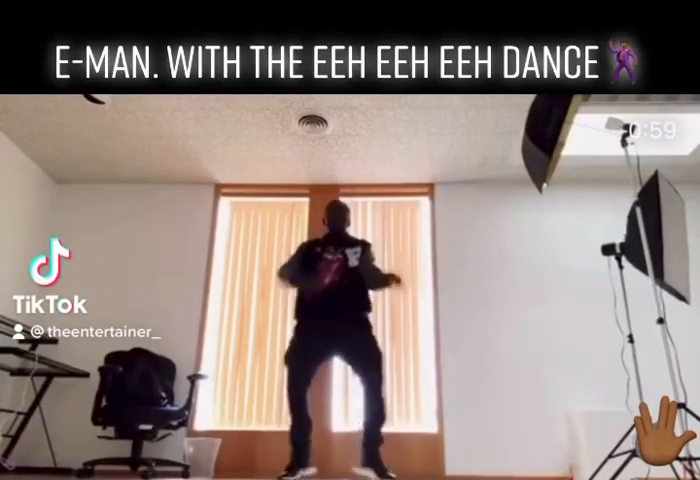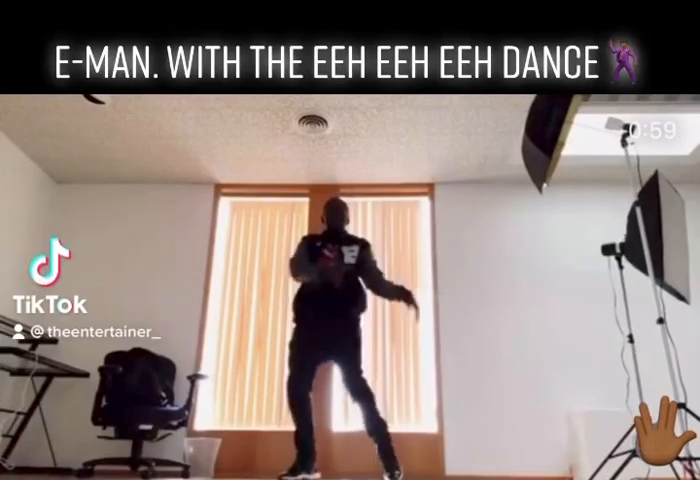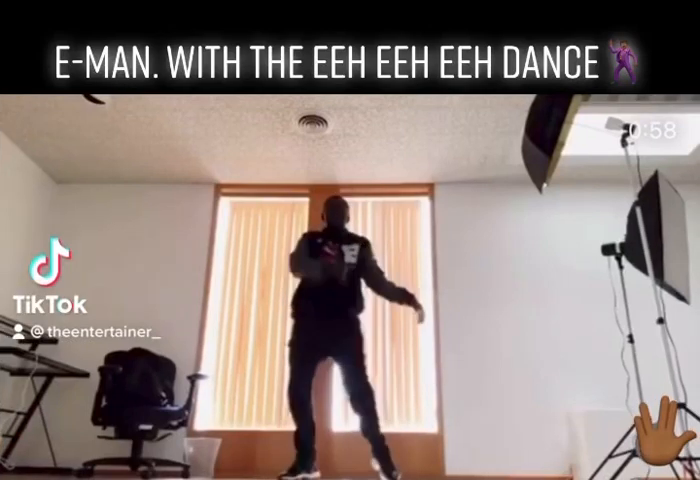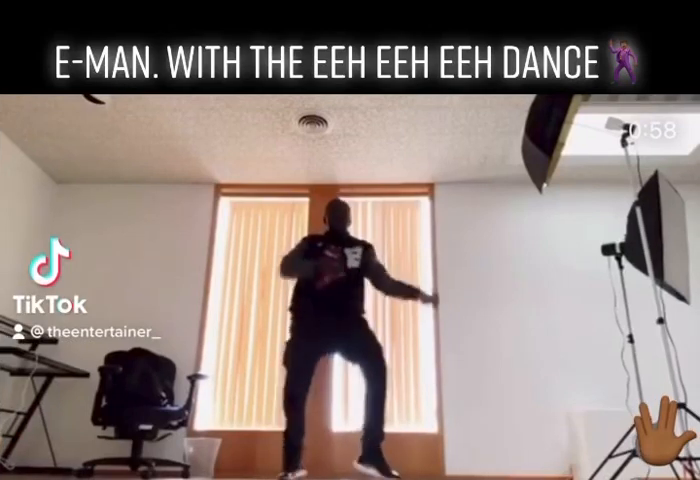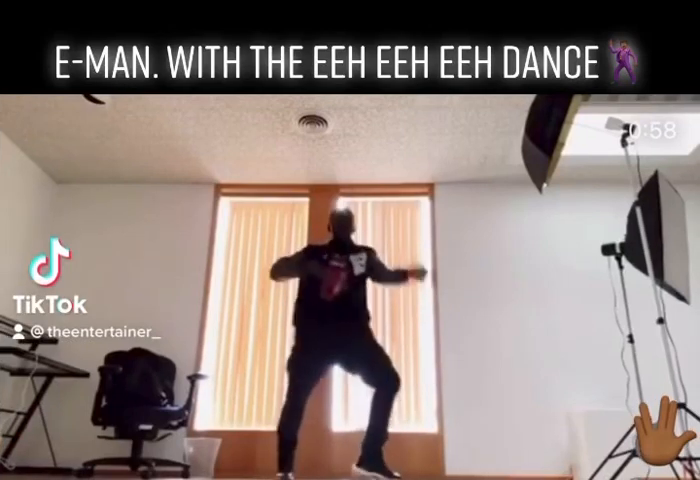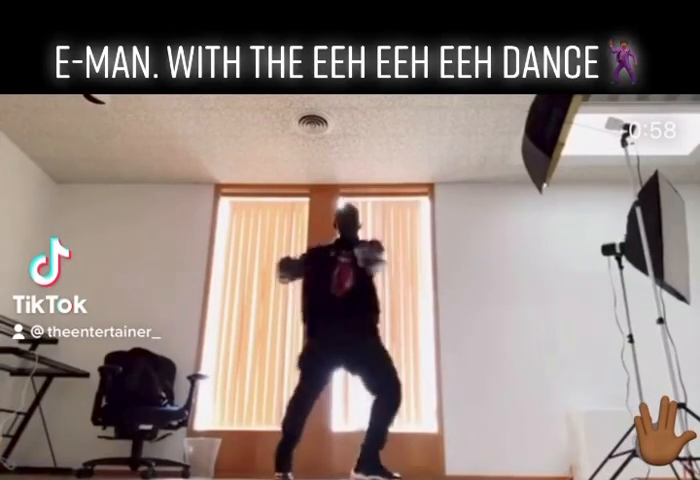
dt=0.1s
person 1, frame 1
left shoulder: (360, 248)
right shoulder: (310, 249)
left elbow: (372, 278)
right elbow: (285, 273)
left wrist: (387, 278)
right wrist: (303, 281)
left hip: (352, 325)
right hip: (315, 326)
left knee: (372, 380)
right knee: (297, 383)
left ankle: (371, 454)
right ankle: (300, 457)
person 1, frame 2
left shoulder: (360, 247)
right shoulder: (309, 244)
left elbow: (377, 283)
right elbow: (297, 270)
left wrist: (403, 295)
right wrist: (325, 272)
left hip: (343, 322)
right hip: (310, 324)
left knee: (354, 382)
right knee: (297, 386)
left ankle: (386, 451)
person 1, frame 3
left shoulder: (360, 246)
right shoulder: (309, 241)
left elbow: (378, 283)
right elbow: (297, 266)
left wrist: (407, 298)
right wrist: (328, 269)
left hip: (343, 322)
right hip: (309, 322)
left knee: (356, 381)
right knee: (298, 386)
left ankle: (380, 451)
person 1, frame 4
left shoulder: (361, 248)
right shoulder: (310, 244)
left elbow: (384, 282)
right elbow: (287, 268)
left wrist: (416, 293)
right wrist: (317, 268)
left hip: (348, 321)
right hip: (312, 323)
left knee: (376, 369)
right knee: (295, 386)
left ankle: (371, 452)
person 1, frame 5
left shoulder: (365, 255)
right shoulder: (311, 254)
left elbow: (382, 274)
right elbow: (278, 271)
left wrist: (405, 274)
right wrist: (310, 269)
left hip: (352, 331)
right hip: (314, 334)
left knee: (388, 381)
right knee: (297, 393)
left ankle: (371, 457)
person 1, frame 6
left shoulder: (368, 247)
right shoulder: (318, 255)
left elbow: (375, 261)
right elbow: (288, 272)
left wrist: (370, 256)
right wrist: (288, 266)
left hip: (362, 333)
right hip: (327, 333)
left knee: (389, 389)
right knee: (309, 389)
right ankle: (284, 455)
